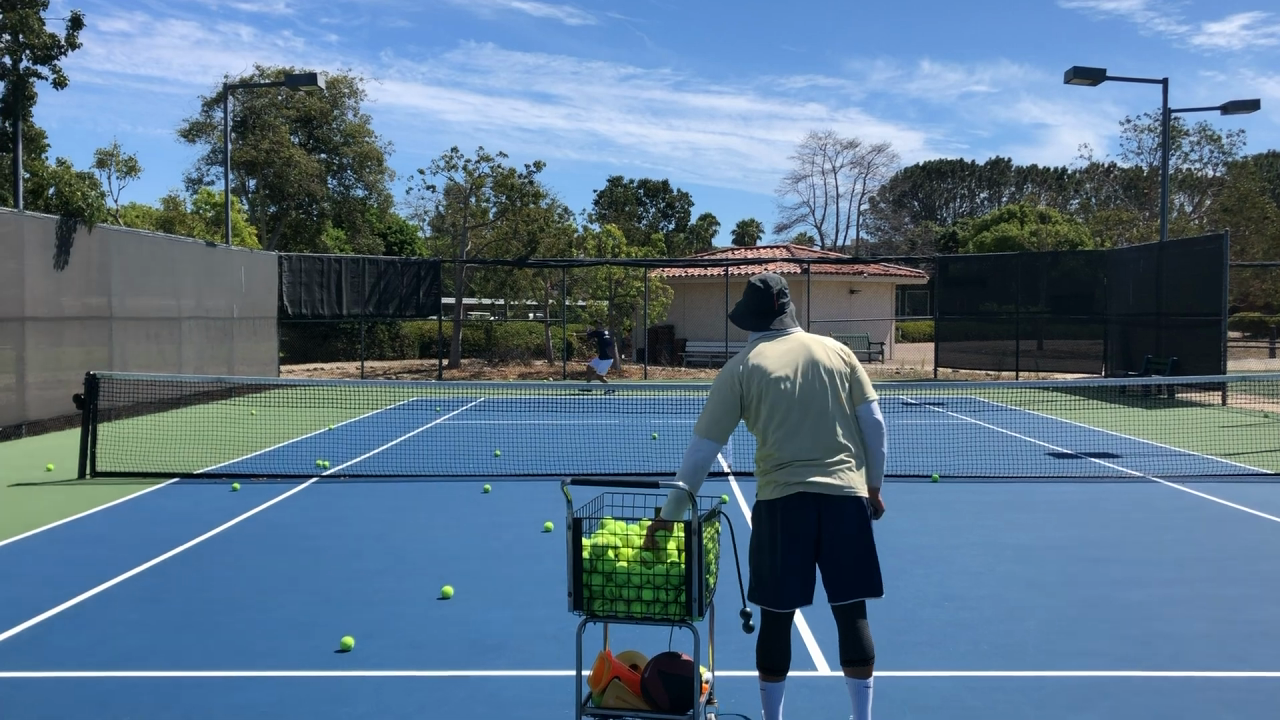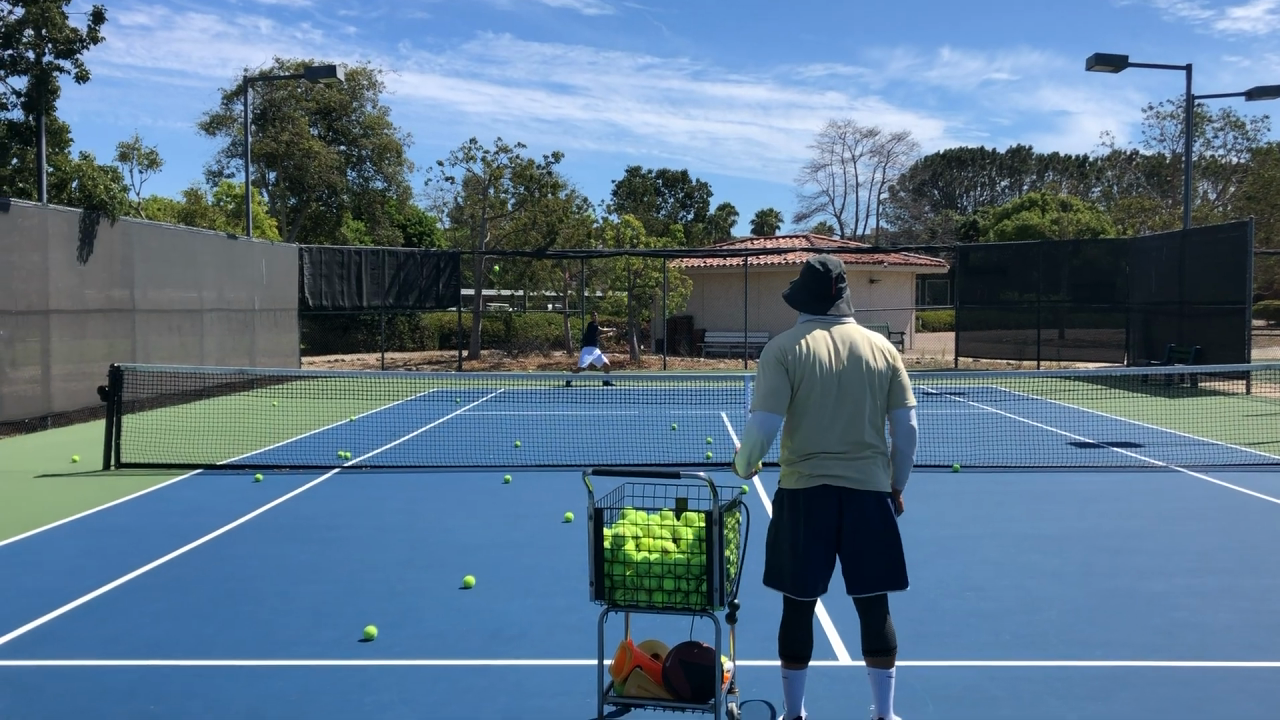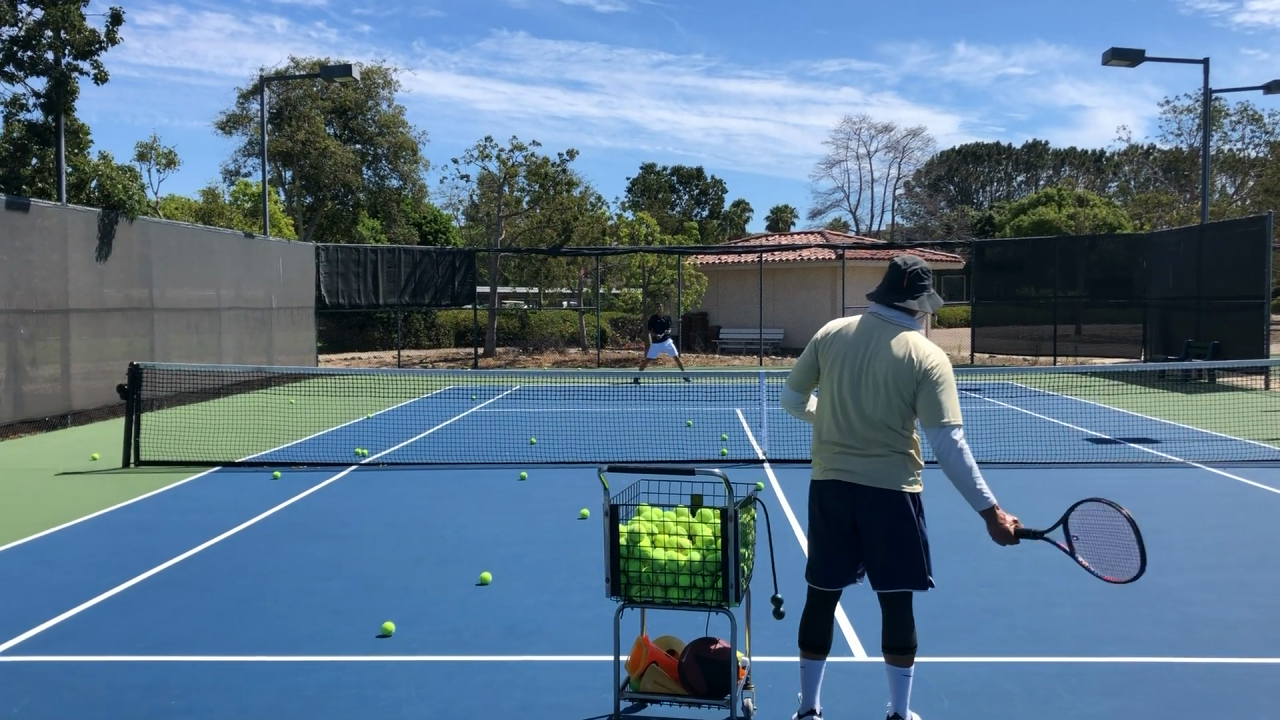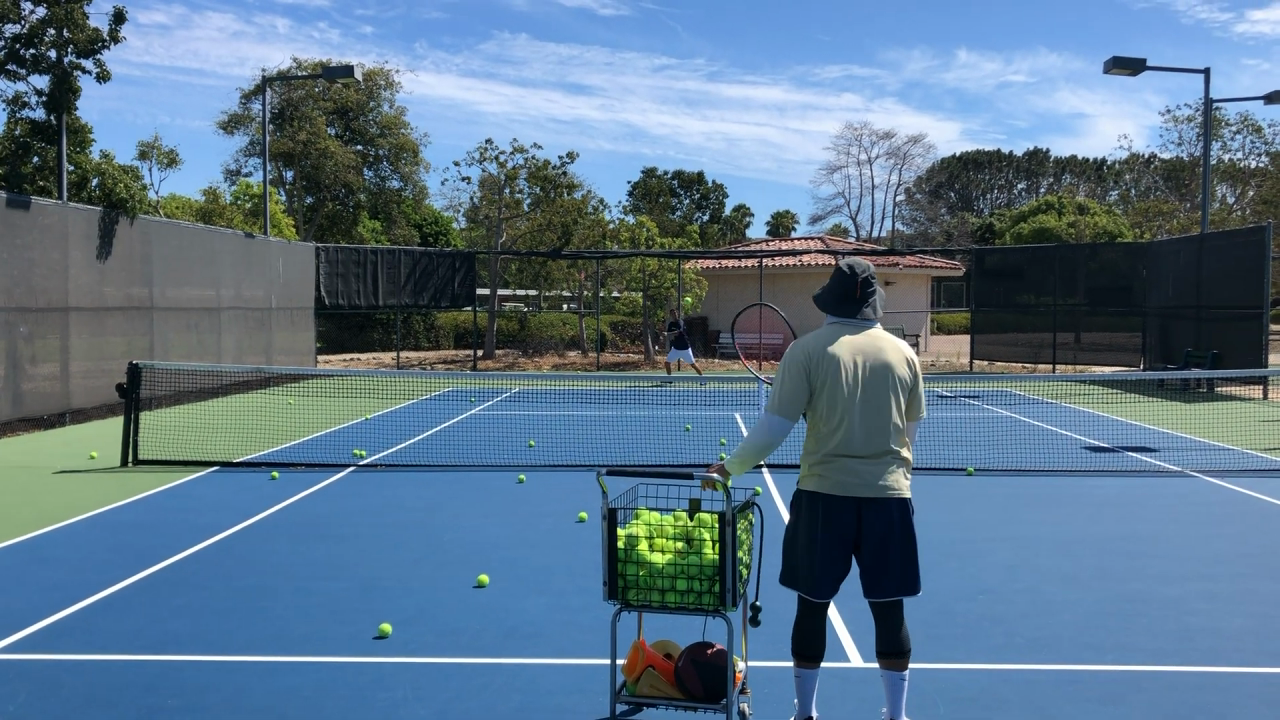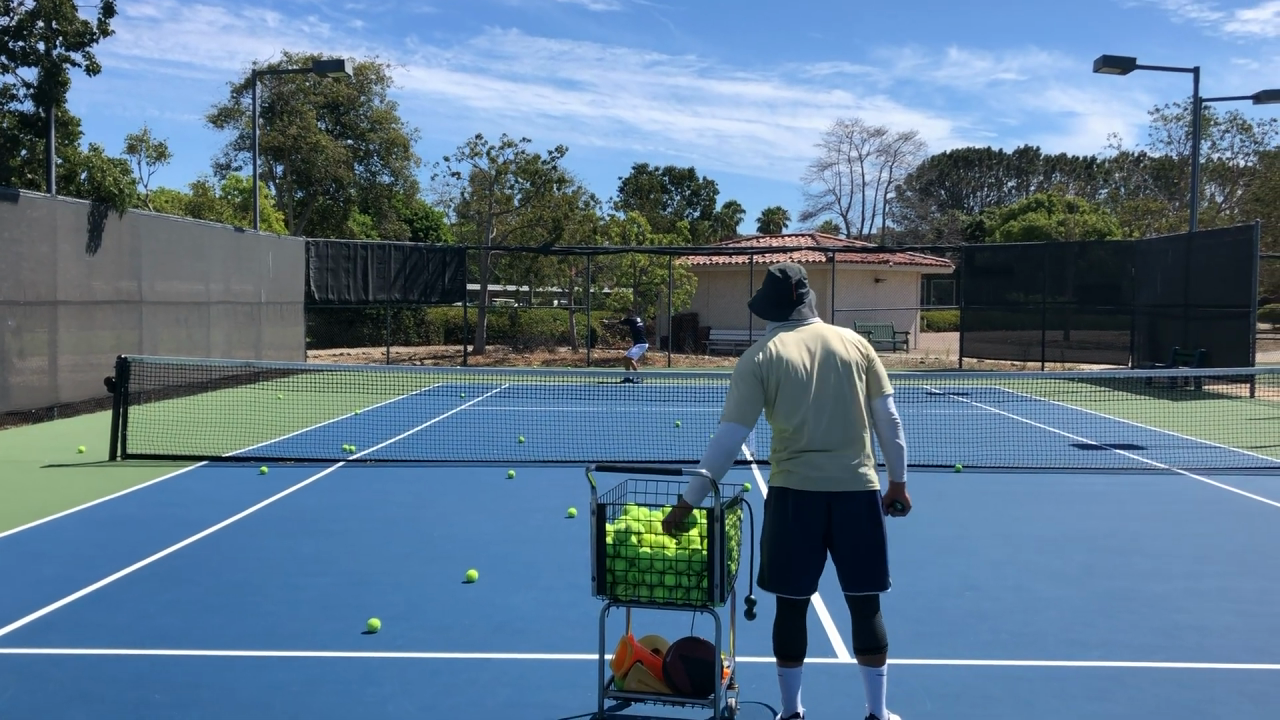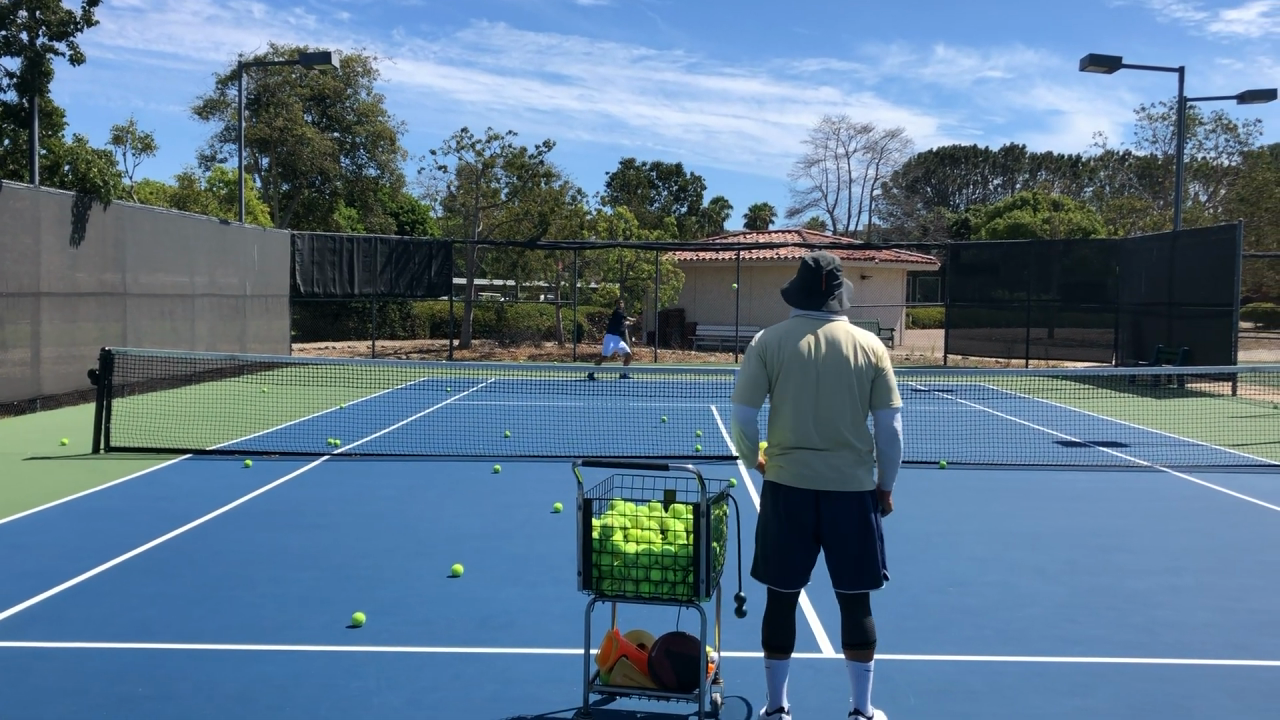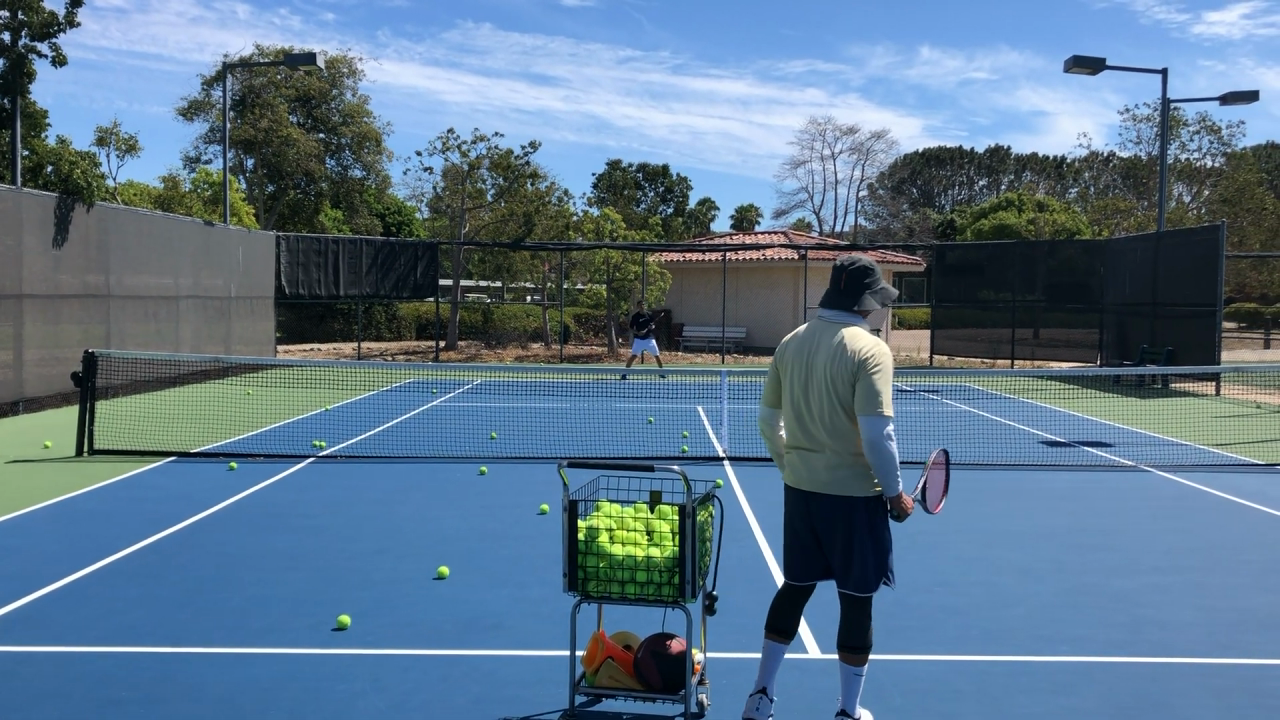
dt=0.7s
person 1, frame 1
left shoulder: (740, 368)
right shoulder: (836, 351)
left elbow: (701, 451)
right elbow: (874, 423)
left wrist: (668, 515)
right wrist: (873, 486)
left hip: (782, 502)
right hip: (846, 498)
left knee: (777, 616)
right knee: (852, 613)
person 1, frame 2
left shoulder: (784, 348)
right shoulder: (881, 346)
left elbow: (762, 426)
right elbow: (906, 428)
left wrist: (744, 465)
right wrist: (896, 486)
left hip: (805, 492)
right hip: (869, 493)
left knee: (799, 606)
right knee: (874, 606)
person 1, frame 3
left shoulder: (832, 333)
right shoulder: (926, 356)
left elbow: (790, 399)
right elbow: (948, 441)
right wrist: (988, 508)
left hip: (829, 485)
right hip: (890, 491)
left knee: (821, 595)
right knee: (897, 602)
person 1, frame 4
left shoulder: (808, 349)
right shoulder: (902, 352)
left elbow: (774, 427)
right elbow: (910, 428)
left wrist: (731, 466)
left hip: (824, 495)
right hip: (887, 497)
left knee: (812, 608)
right knee: (888, 611)
person 1, frame 5
left shoulder: (758, 358)
right shoulder: (853, 342)
left elbow: (729, 438)
right elbow: (888, 419)
left wrist: (689, 500)
right wrist: (897, 481)
left hip: (795, 493)
right hip: (858, 490)
left knee: (792, 606)
right knee: (865, 604)
person 1, frame 6
left shoulder: (768, 341)
right shoulder: (869, 345)
left elbow: (741, 417)
right elbow: (889, 428)
left wrist: (754, 458)
right wrist: (885, 485)
left hip: (787, 487)
right hip: (852, 489)
left knee: (781, 598)
right knee: (855, 601)
person 1, frame 7
left shoulder: (790, 342)
right shoulder: (870, 349)
left elbow: (768, 419)
right elbow: (876, 434)
right wrist: (895, 492)
left hip: (800, 488)
right hip: (853, 494)
left knee: (795, 586)
right knee: (856, 601)
